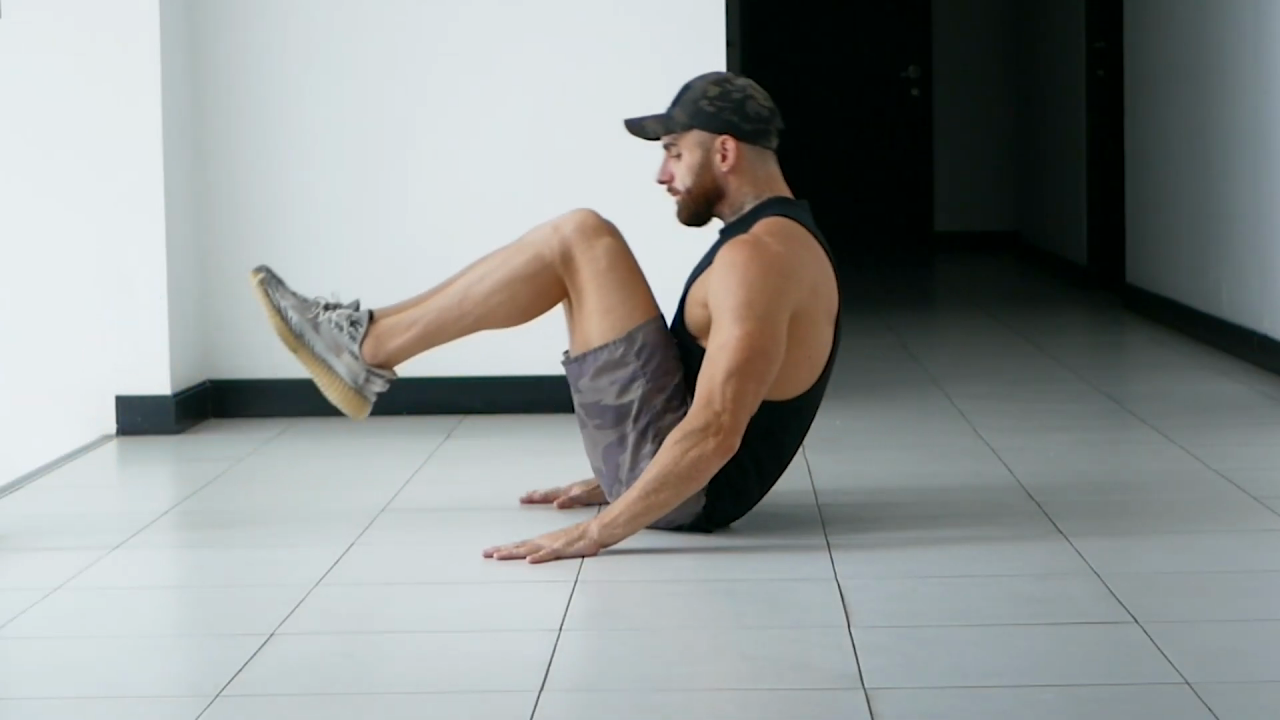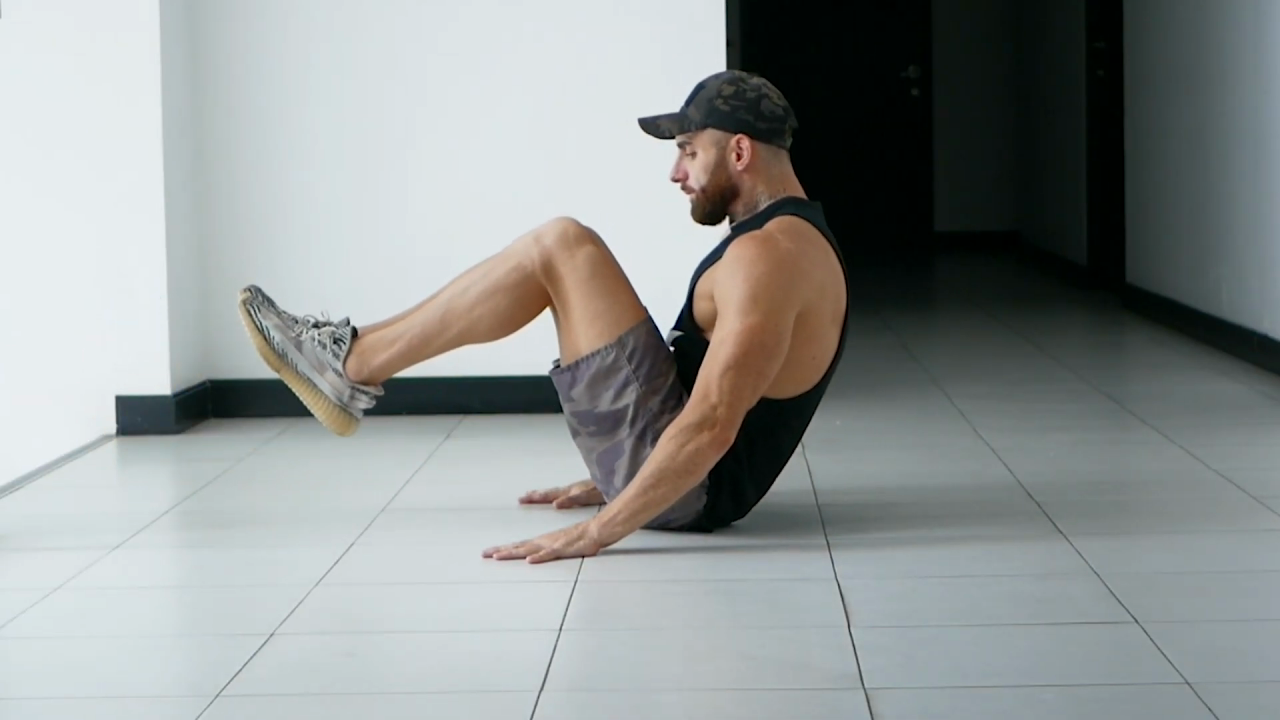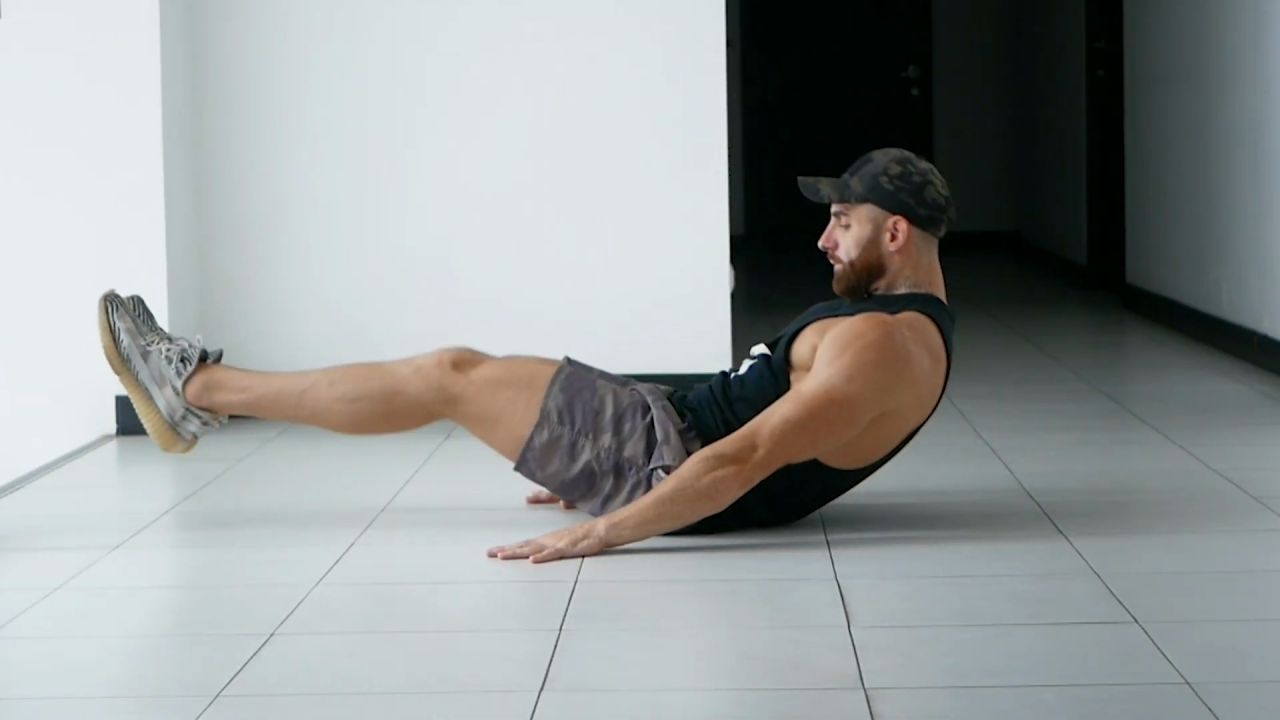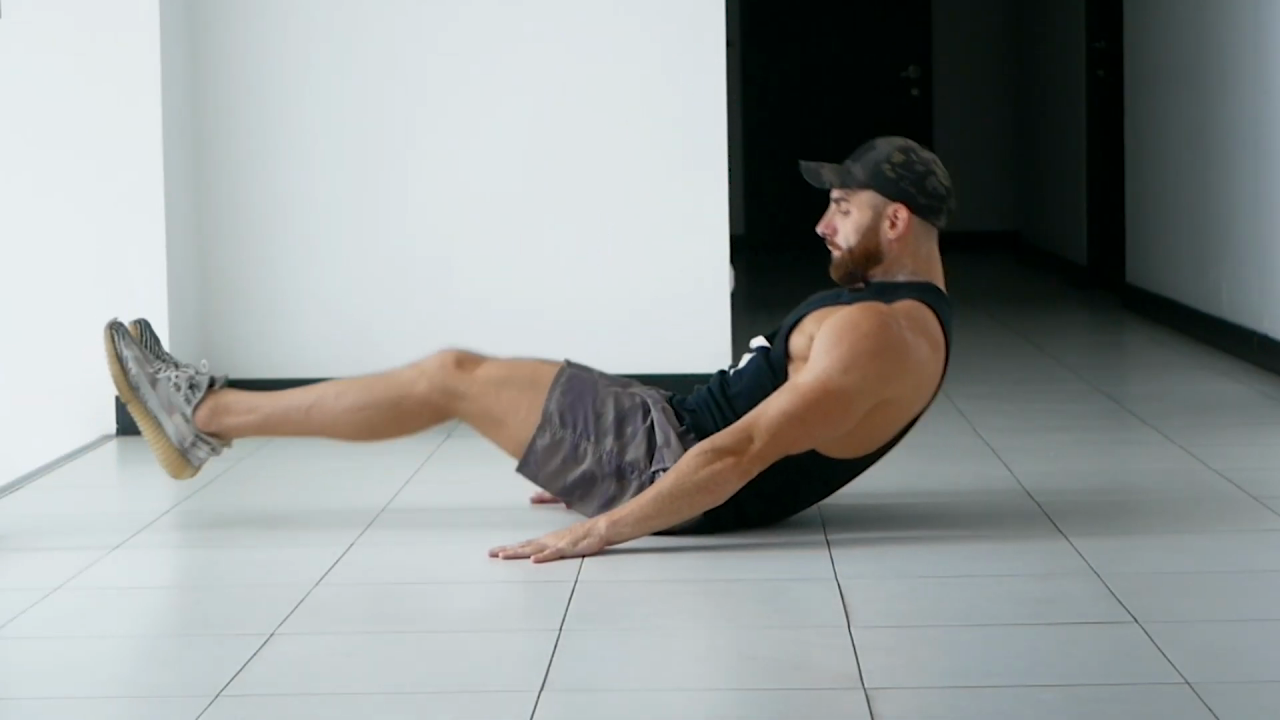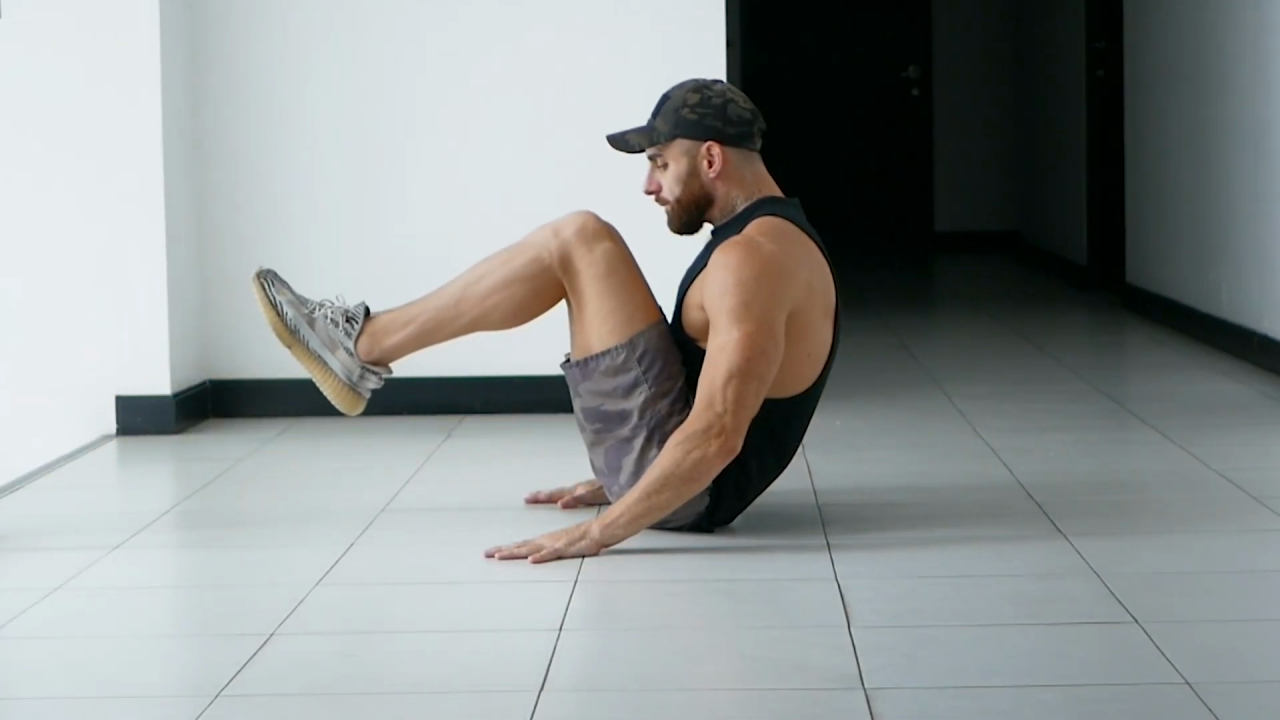
dt=0.5s
person 1, frame 1
left shoulder: (756, 257)
right shoulder: (782, 234)
left elbow: (714, 433)
left wrist: (598, 532)
right wrist: (617, 476)
left hip: (689, 489)
right hip: (687, 472)
left knee: (581, 238)
right knee: (574, 247)
left ankle: (366, 348)
right ankle: (370, 343)
person 1, frame 2
left shoulder: (767, 254)
right shoulder: (791, 239)
left elbow: (710, 425)
left wrist: (599, 531)
right wrist: (613, 477)
left hip: (691, 486)
right hip: (681, 470)
left knee: (563, 244)
right knee: (564, 256)
left ankle: (350, 365)
right ankle: (355, 356)
person 1, frame 3
left shoulder: (882, 345)
right shoulder: (902, 320)
left elbow: (743, 461)
left wrist: (602, 532)
right wrist: (604, 480)
left hip: (671, 457)
right hip: (681, 437)
left knee: (448, 375)
right knee: (464, 372)
left ankle: (197, 390)
person 1, frame 4
left shoulder: (880, 334)
right shoulder: (899, 304)
left elbow: (742, 454)
left wrist: (601, 529)
right wrist: (610, 487)
left hip: (673, 463)
right hip: (678, 437)
left knee: (451, 377)
right knee: (468, 370)
left ankle: (204, 415)
person 1, frame 5
left shoulder: (750, 258)
right shoulder: (771, 235)
left elbow: (715, 436)
left wrist: (598, 534)
right wrist: (618, 475)
left hip: (689, 488)
right hip: (679, 466)
left knee: (580, 238)
right knee: (573, 249)
left ankle: (362, 345)
right ankle: (366, 344)
